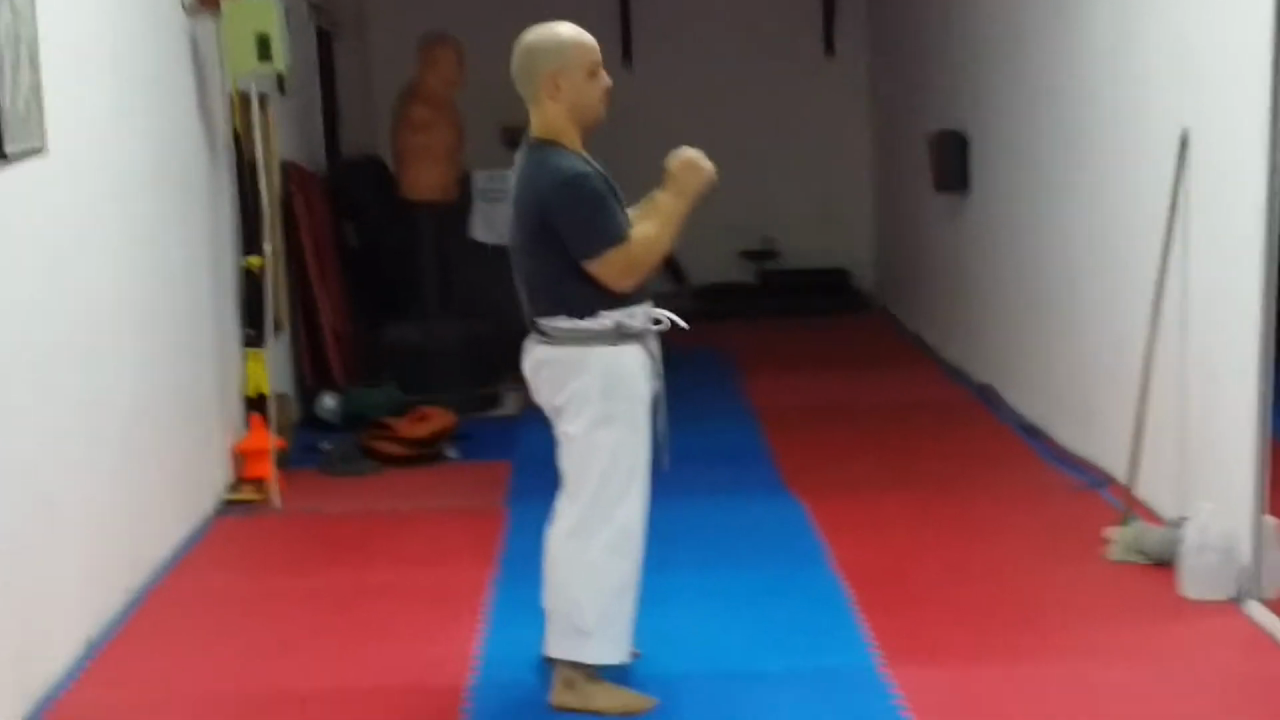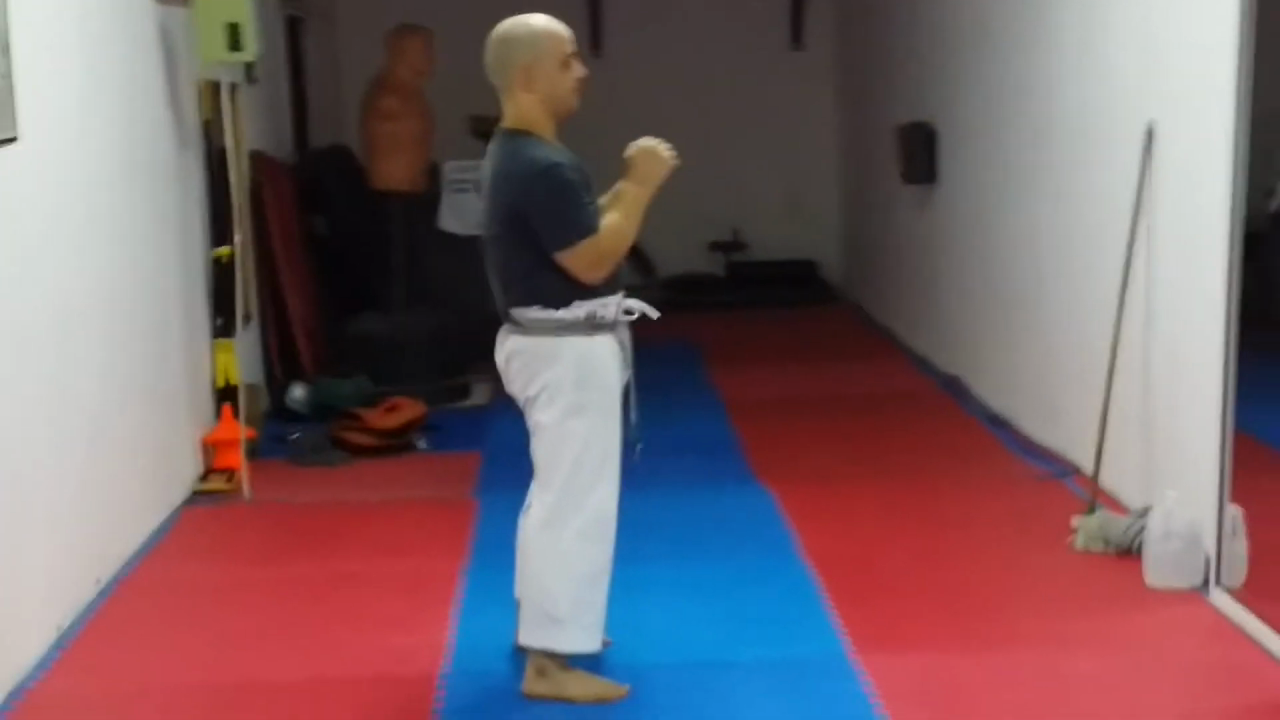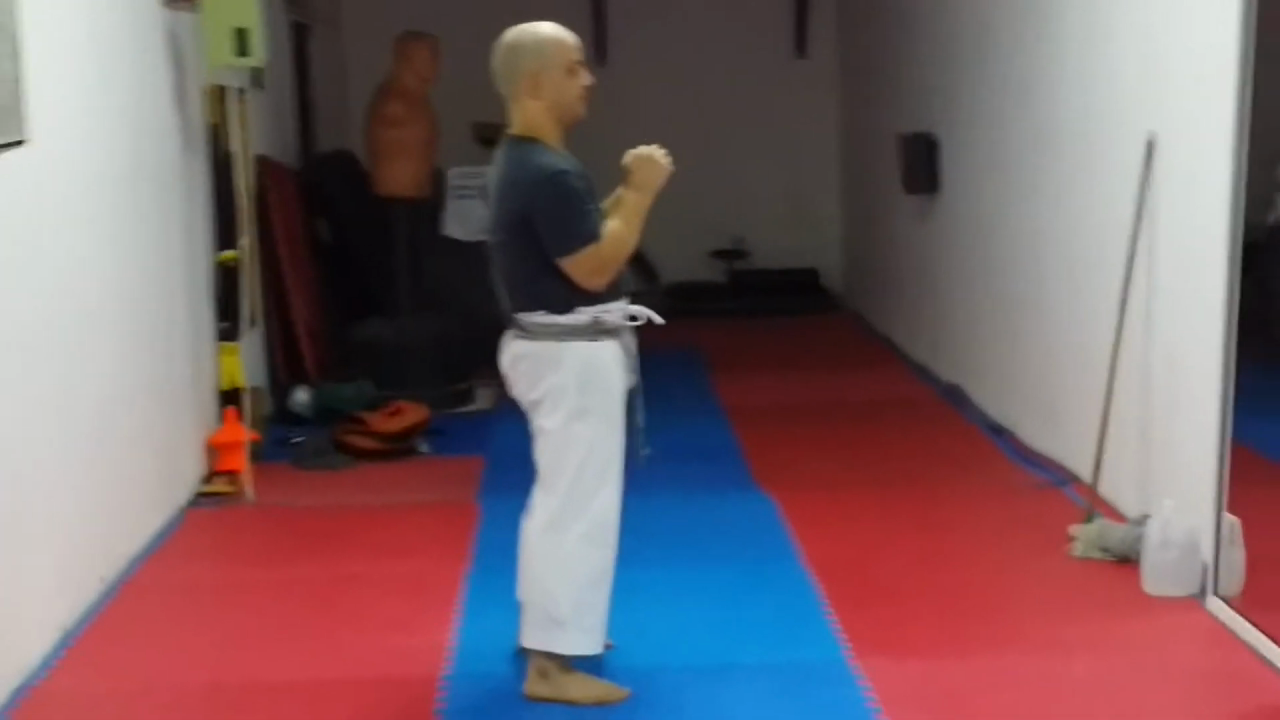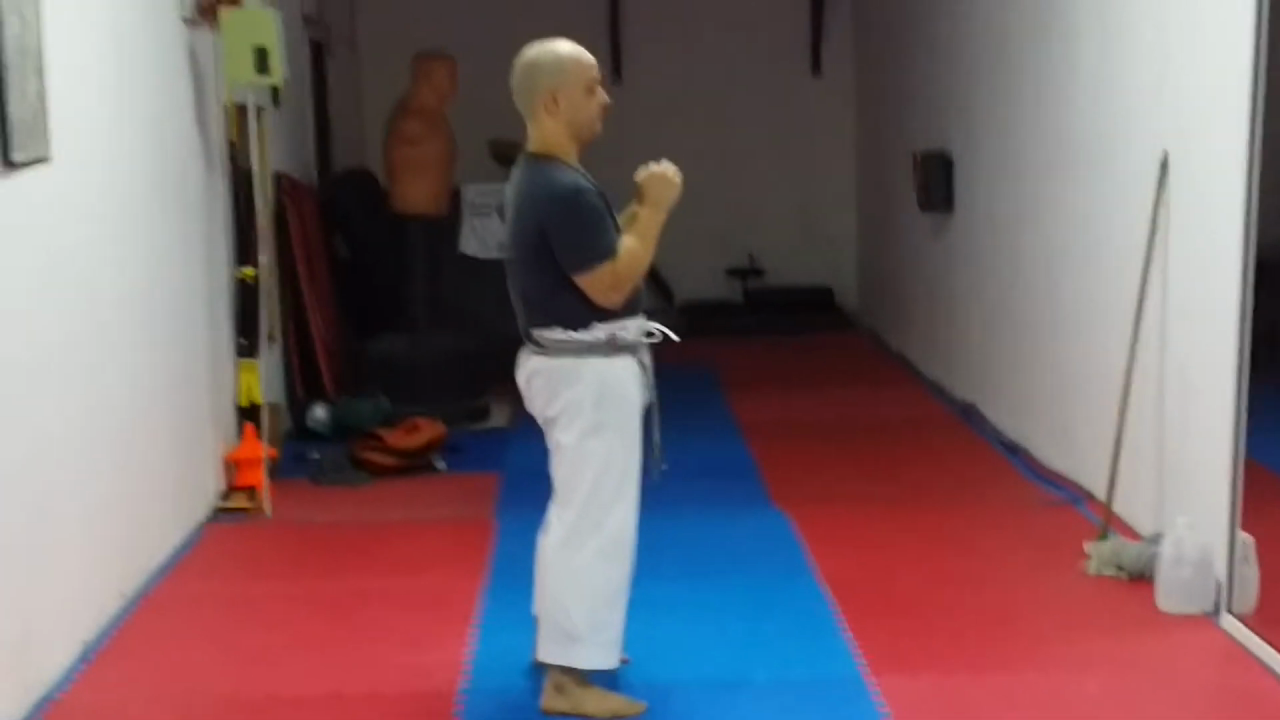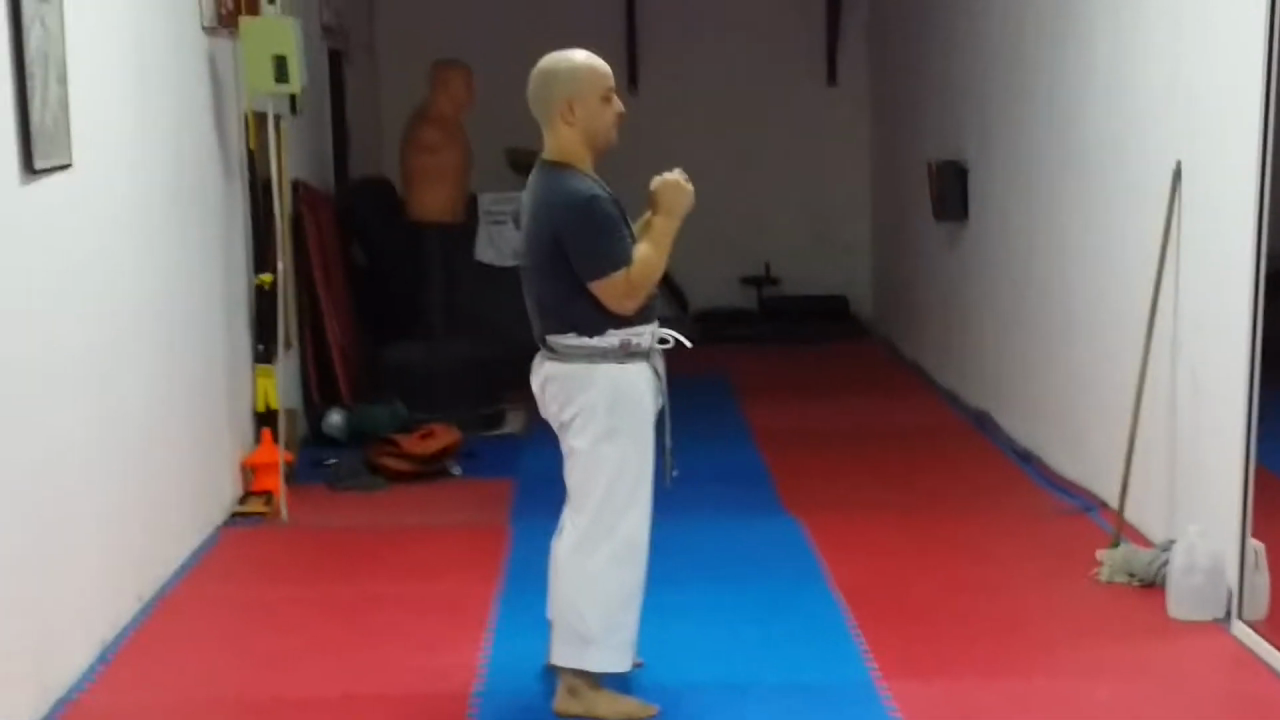
dt=0.1s
person 1, frame 1
left shoulder: (550, 166)
right shoulder: (565, 177)
left elbow: (611, 241)
right elbow: (624, 269)
left wrist: (665, 197)
right wrist: (681, 200)
left hip: (586, 356)
right hip: (595, 362)
left knee: (589, 503)
right knee: (605, 510)
left ankle: (577, 639)
person 1, frame 2
left shoulder: (520, 154)
right shoulder: (539, 166)
left elbow: (580, 231)
right elbow: (594, 260)
left wrist: (630, 183)
right wrist: (645, 186)
left hip: (558, 343)
right hip: (568, 352)
left knee: (560, 492)
right knee: (576, 499)
left ankle: (548, 626)
right ankle: (551, 660)
person 1, frame 3
left shoulder: (527, 160)
right shoulder: (545, 173)
left elbow: (584, 238)
right elbow: (596, 266)
left wrist: (629, 191)
right wrist: (642, 193)
left hip: (560, 348)
right hip: (573, 356)
left knee: (563, 496)
right knee: (578, 502)
left ankle: (551, 630)
right ankle: (553, 661)
person 1, frame 4
left shoulder: (543, 178)
right shoulder: (562, 190)
right elbow: (612, 285)
left wrist: (640, 208)
right wrist: (656, 210)
left hip: (577, 365)
right hip: (589, 373)
left knee: (580, 510)
right knee: (596, 517)
left ankle: (569, 643)
person 1, frame 5
left shoulder: (559, 186)
right shoulder: (577, 198)
right elbow: (626, 292)
left wrist: (653, 217)
right wrist: (670, 218)
left hip: (590, 371)
right hip: (603, 379)
left knee: (594, 516)
right knee: (609, 521)
left ankle: (583, 647)
person 2, frame 1
left shoulder: (442, 101)
right shoulder: (417, 103)
left hip: (443, 204)
right hip: (424, 207)
left knee: (442, 286)
right knee: (430, 287)
person 2, frame 2
left shoulder: (411, 92)
right shoulder: (388, 95)
left hip: (412, 197)
right hip: (394, 200)
left knee: (412, 271)
right knee: (398, 274)
left ankle: (405, 314)
person 2, frame 3
left shoulder: (416, 98)
right shoulder: (393, 101)
left hip: (417, 202)
right hip: (399, 205)
left knee: (416, 276)
right knee: (403, 276)
person 2, frame 4
left shoulder: (434, 116)
right shoulder: (410, 119)
left hip: (434, 220)
right hip: (416, 223)
left knee: (433, 293)
right knee: (421, 296)
person 2, frame 5
left shoulder: (450, 124)
right shoulder: (427, 128)
left hip: (450, 228)
right hip: (432, 231)
left knee: (449, 302)
right knee: (436, 304)
